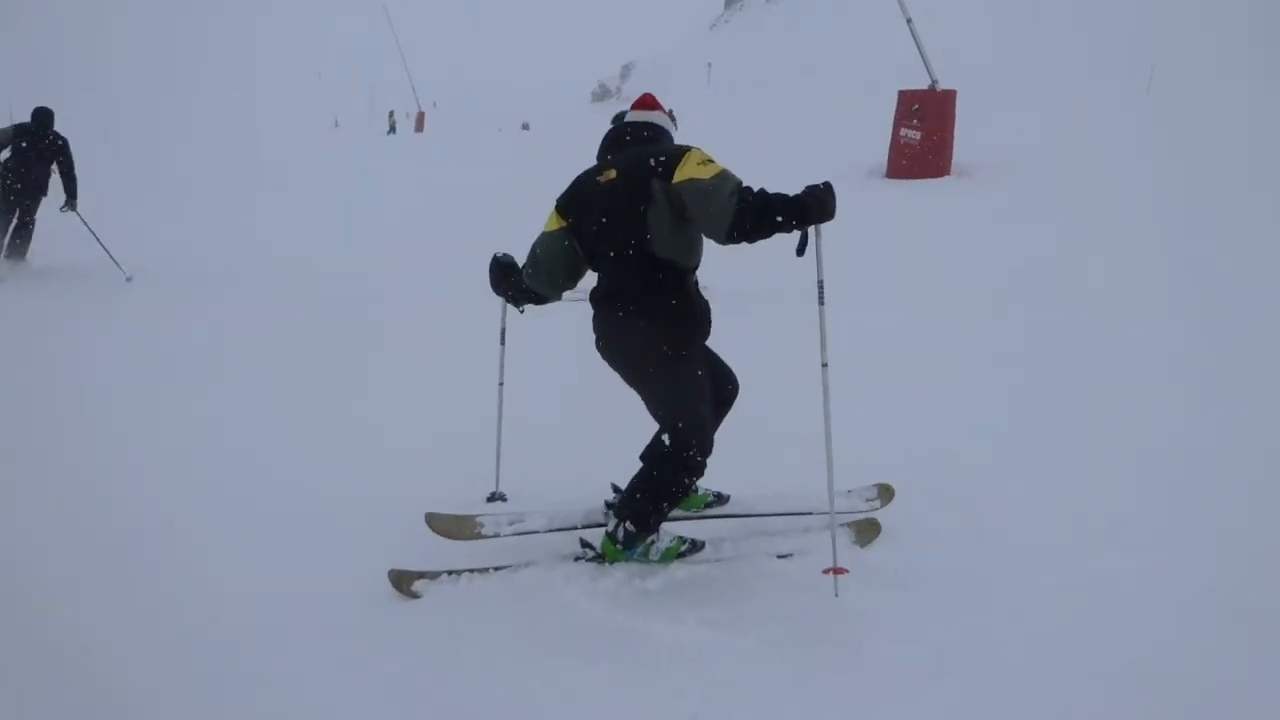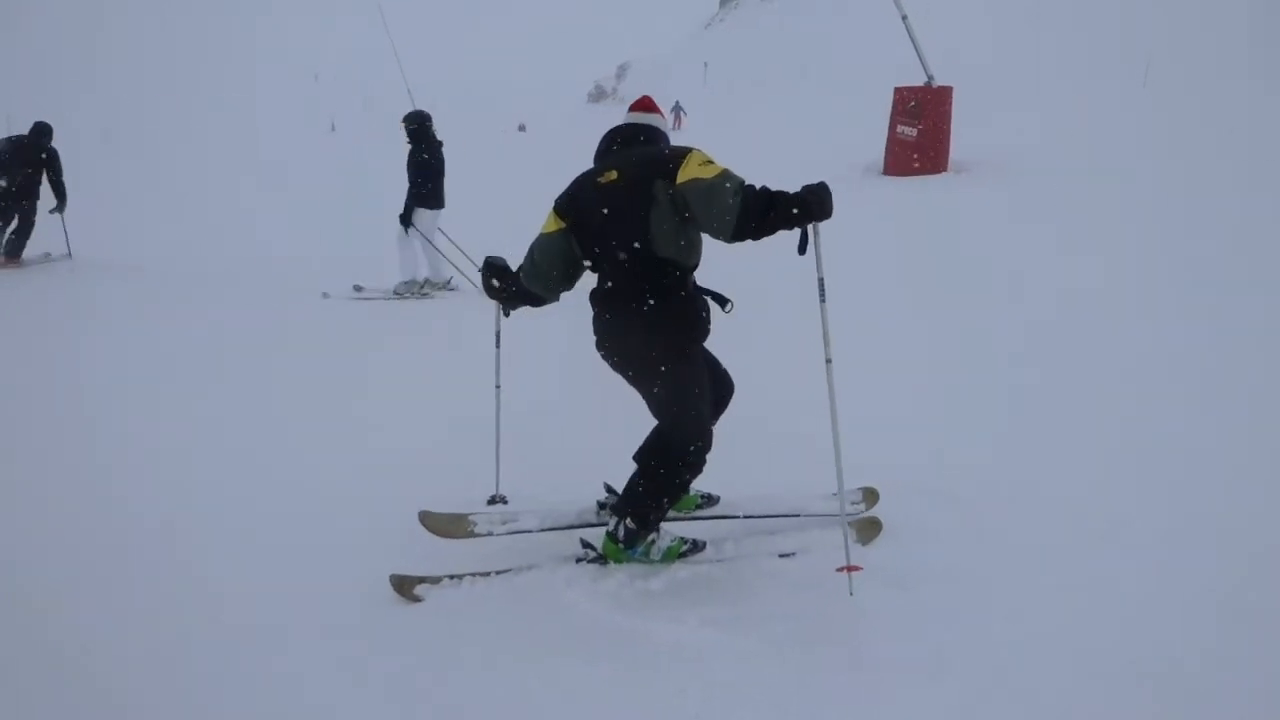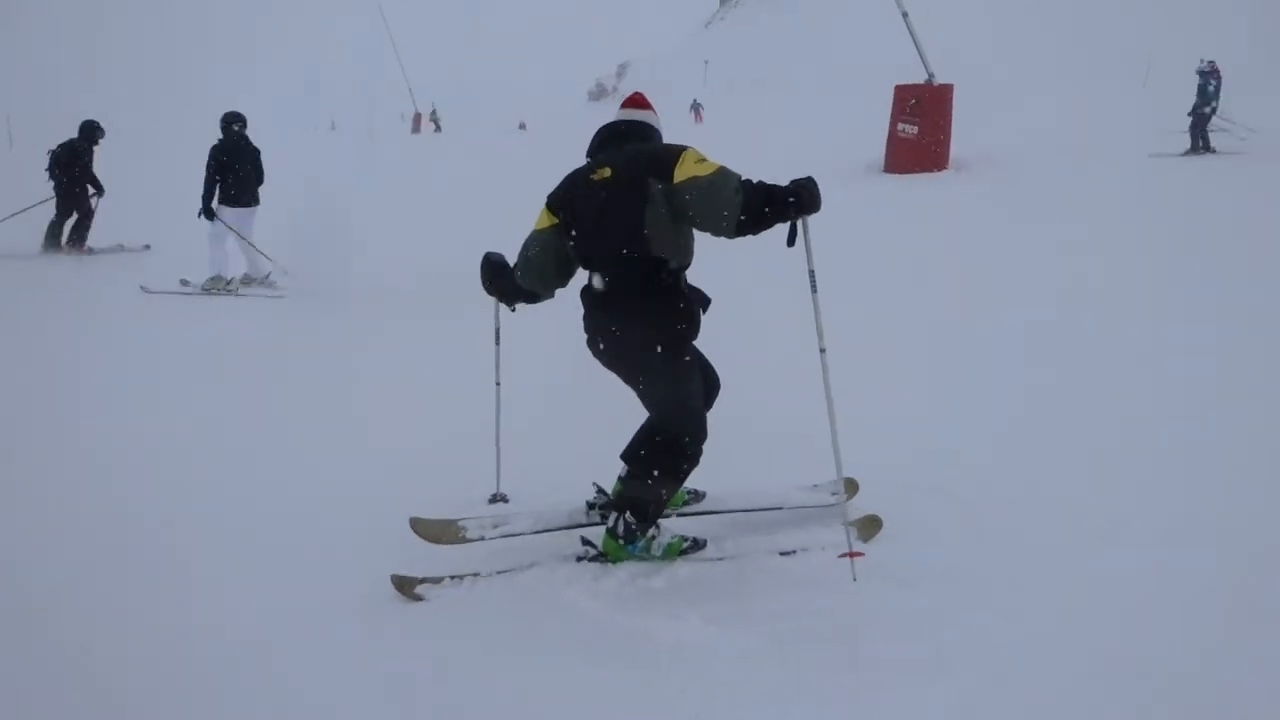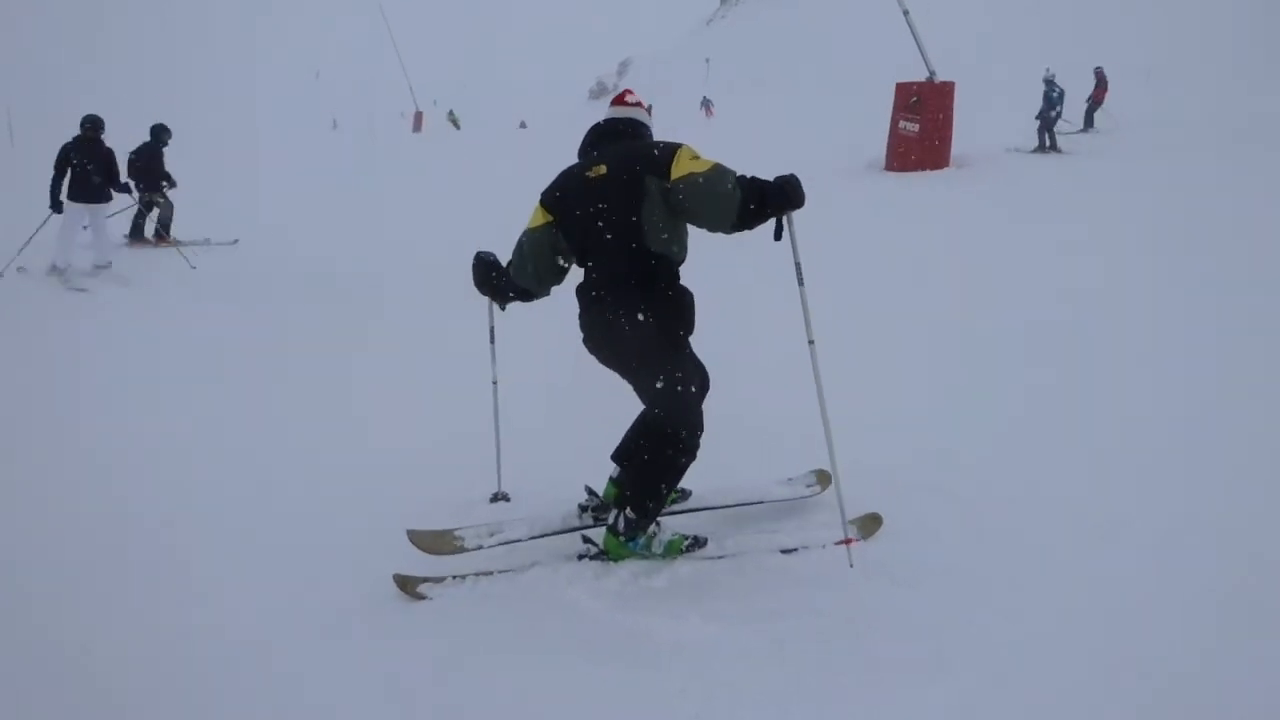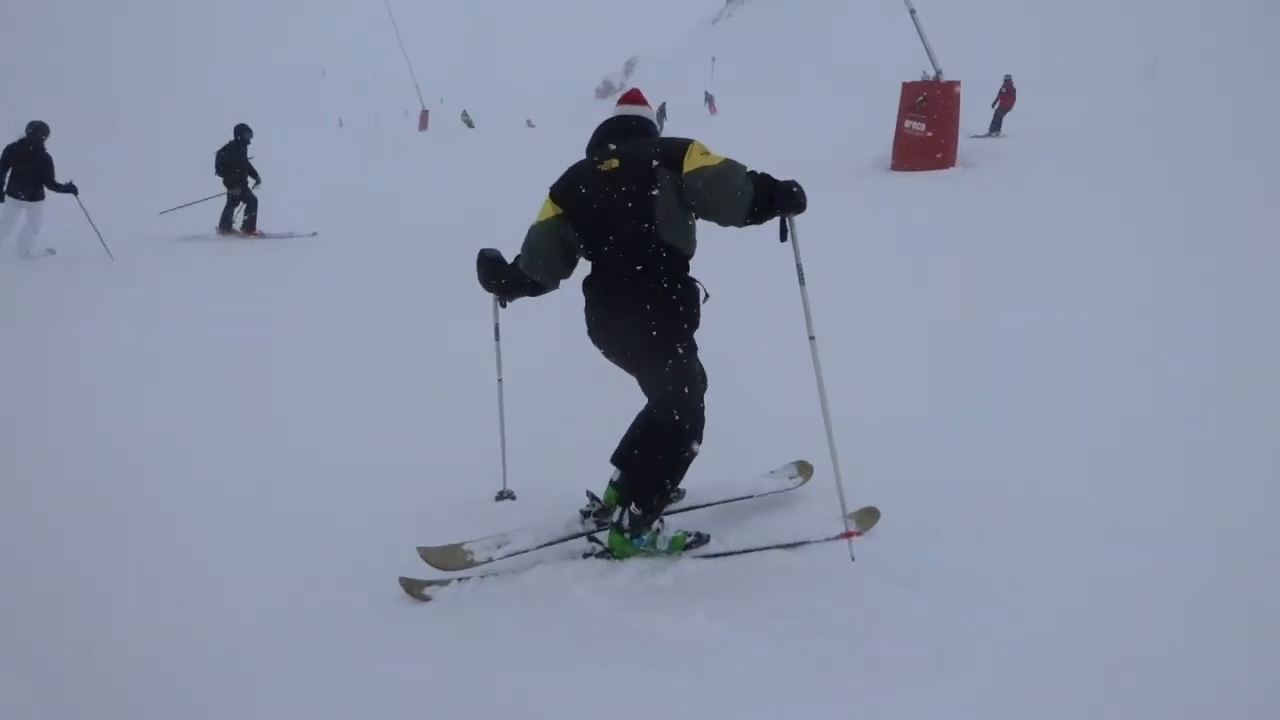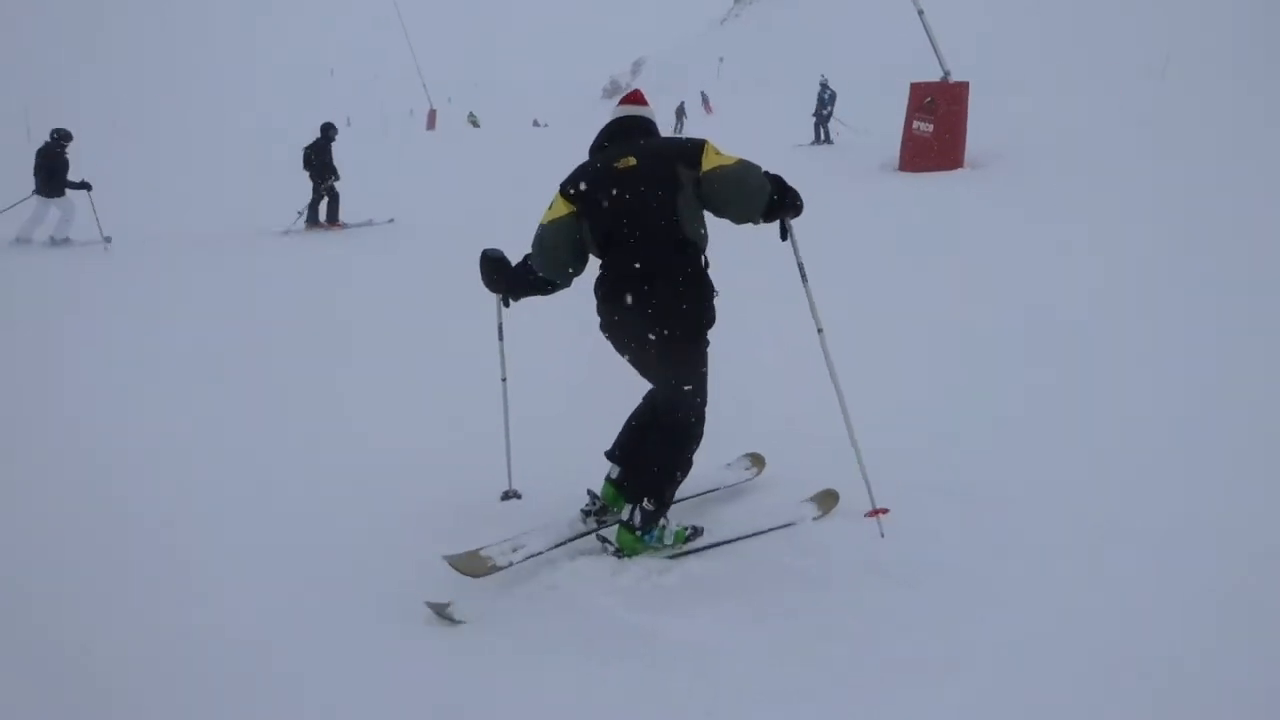
dt=0.4s
person 1, frame 1
left shoulder: (583, 188)
right shoulder: (674, 163)
left elbow: (546, 276)
right elbow: (735, 213)
left wrist: (512, 284)
right wrist: (803, 208)
left hip: (615, 329)
right hip: (663, 327)
left knee: (719, 388)
right knee: (691, 436)
left ankle: (669, 486)
right ankle: (628, 533)
person 1, frame 2
left shoulder: (581, 190)
right shoulder: (673, 164)
left elbow: (544, 278)
right elbow: (738, 211)
left wrist: (506, 286)
right wrist: (801, 205)
left hip: (614, 329)
right hip: (663, 327)
left knee: (714, 390)
right knee: (690, 435)
left ankle: (657, 487)
right ankle: (629, 533)
person 1, frame 3
left shoulder: (573, 188)
right shoulder: (667, 163)
left elbow: (537, 274)
right elbow: (734, 207)
left wrist: (504, 284)
right wrist: (792, 198)
left hip: (605, 328)
right hip: (655, 325)
left knee: (700, 387)
right knee: (684, 428)
left ankle: (637, 486)
right ankle: (629, 530)
person 1, frame 4
left shoulder: (565, 185)
right shoulder: (662, 161)
left elbow: (532, 273)
right elbow: (728, 203)
left wrist: (496, 282)
right wrist: (780, 194)
left hip: (600, 325)
right hip: (652, 321)
left knee: (689, 385)
right knee: (680, 426)
left ankle: (626, 486)
right ankle: (630, 528)
person 1, frame 5
left shoulder: (574, 180)
right shoulder: (673, 155)
left elbow: (540, 265)
right elbow: (738, 195)
left wrist: (503, 279)
right wrist: (785, 196)
left hip: (606, 319)
right hip: (660, 315)
left knee: (679, 390)
right knee: (684, 419)
left ankle: (624, 489)
right ankle: (634, 525)
person 1, frame 6
left shoulder: (582, 181)
right shoulder: (685, 154)
left elbow: (550, 265)
right elbow: (752, 194)
left wrist: (507, 279)
right wrist: (786, 201)
left hip: (620, 314)
right hip: (680, 310)
left knee: (670, 390)
right knee: (683, 414)
left ankle: (618, 488)
right ankle: (642, 523)
